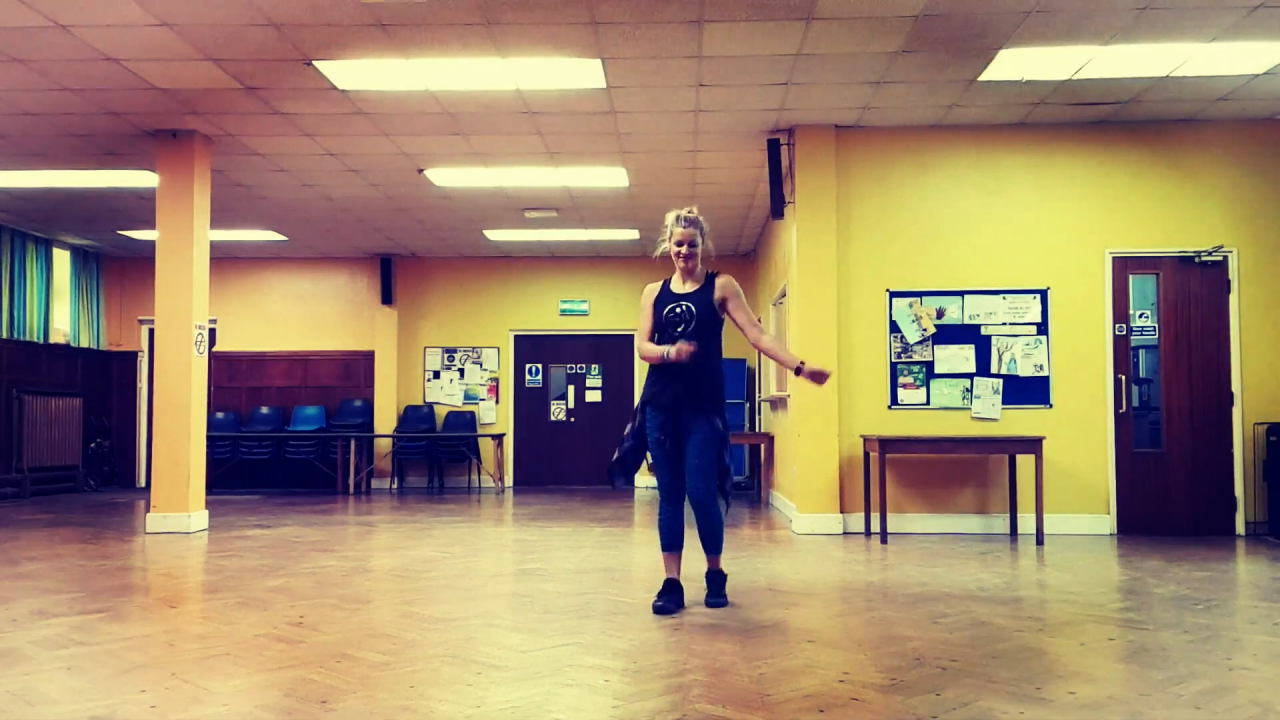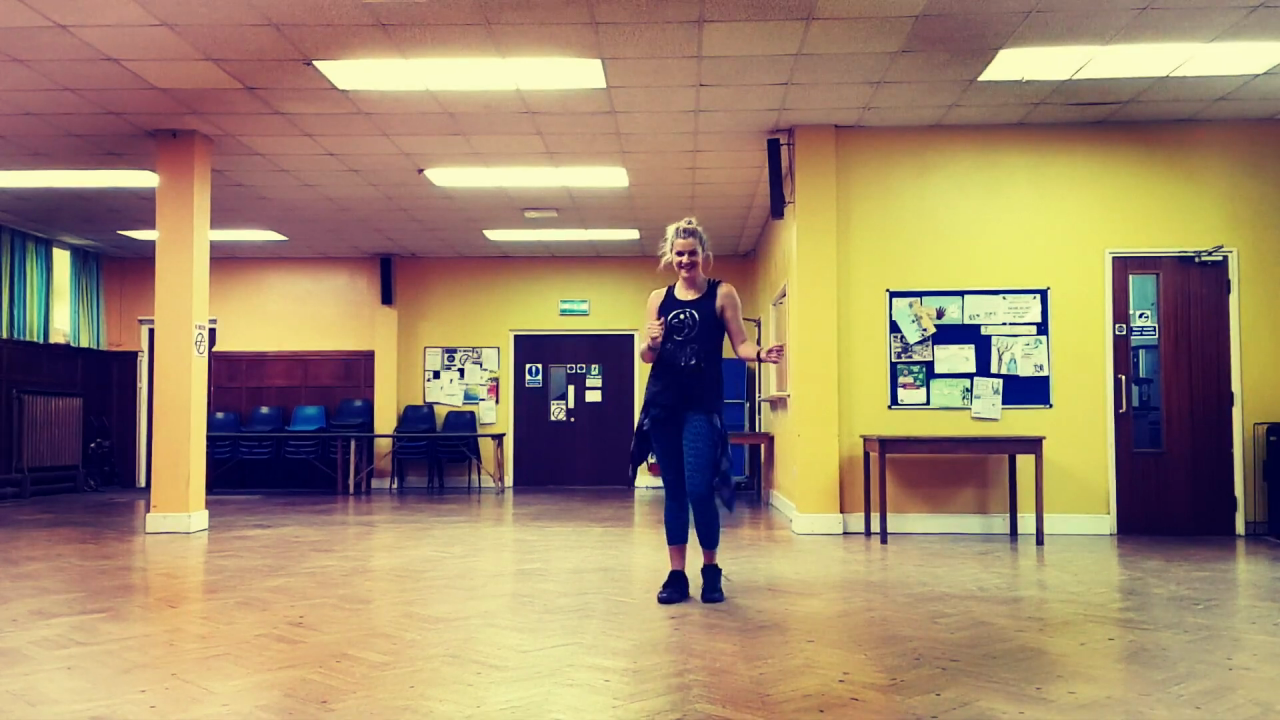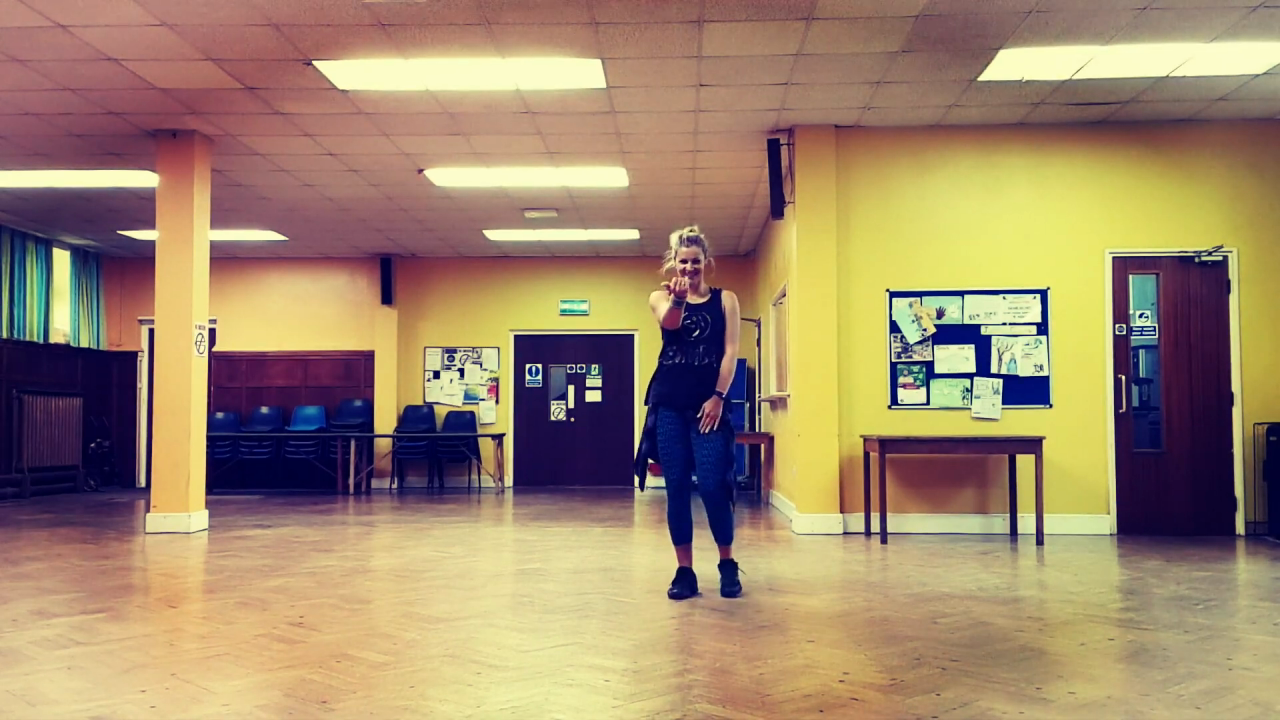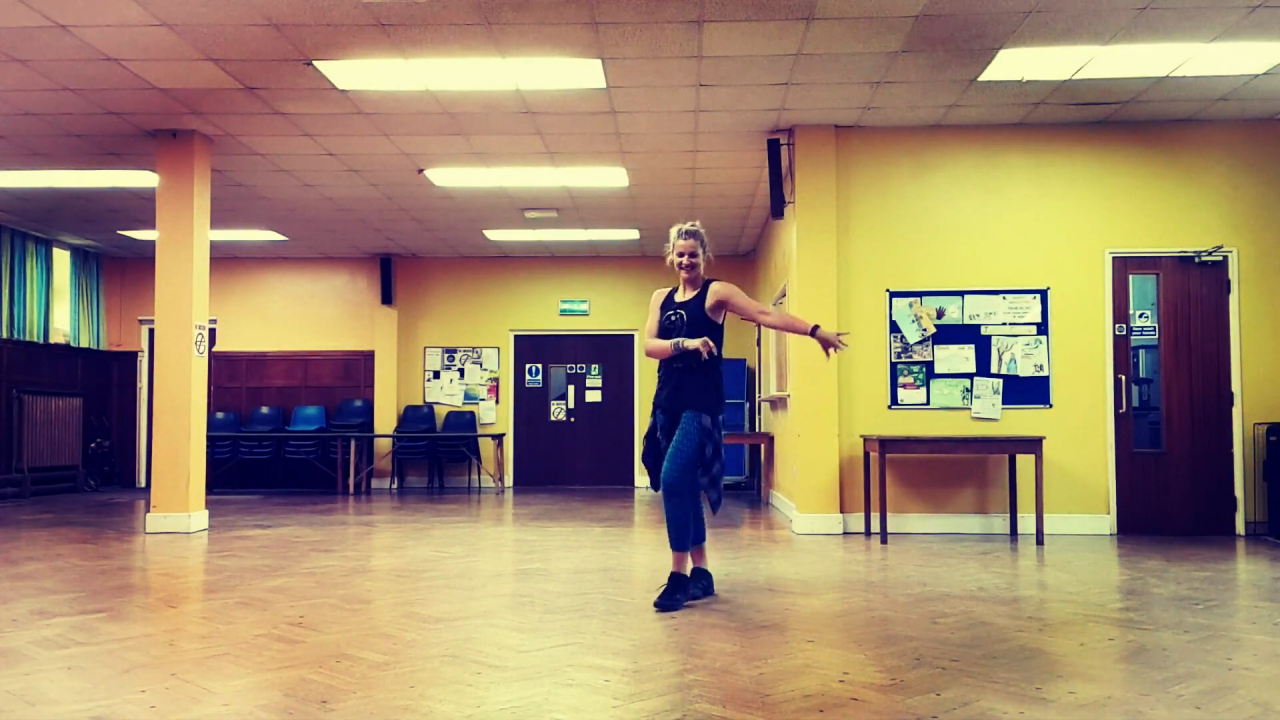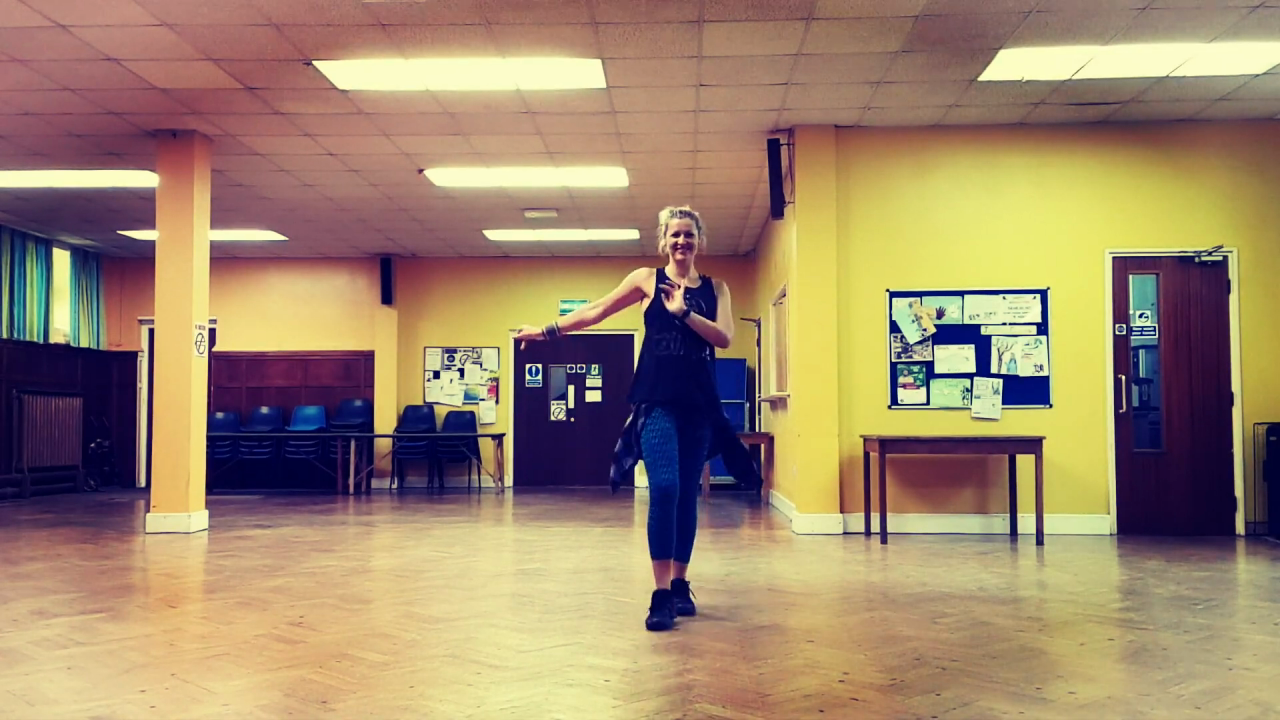
dt=1s
person 1, frame 1
left shoulder: (722, 286)
right shoulder: (654, 291)
left elbow: (756, 335)
right elbow: (642, 348)
left wrist: (798, 366)
right wrist: (668, 352)
left hip: (704, 404)
right hip: (659, 403)
left knee: (701, 493)
right knee: (669, 493)
left ankle: (715, 572)
right ankle: (671, 583)
person 1, frame 2
left shoulder: (722, 294)
right shoulder: (658, 298)
left elbow: (739, 343)
right elbow: (646, 356)
left wrist: (760, 354)
right wrist: (651, 342)
left hip: (702, 403)
right hip: (661, 402)
left knee: (699, 488)
right knee: (673, 488)
left ankle: (711, 568)
right ankle: (676, 574)
person 1, frame 3
left shoulder: (725, 299)
right shoulder: (661, 297)
left elbow: (731, 351)
right elbow: (670, 322)
left wrist: (718, 397)
right wrist: (679, 299)
left hip: (709, 401)
right hip: (669, 401)
left knee: (713, 485)
right knee: (677, 487)
left ankle: (727, 563)
right ankle: (684, 570)
person 1, frame 4
left shoulder: (717, 292)
right shoulder: (661, 297)
left elbow: (765, 314)
right elbow: (649, 345)
left wrist: (815, 330)
right wrist: (685, 343)
left hip: (701, 403)
right hip: (667, 404)
left knee: (673, 479)
right knee: (683, 485)
left ankle: (679, 576)
right ankle: (700, 573)
person 1, frame 5
left shoulder: (715, 288)
right shoulder: (646, 279)
left elbow: (724, 338)
right elbow: (595, 312)
left wrist: (684, 313)
right wrist: (546, 331)
left hip: (699, 401)
right hip: (656, 398)
left knee: (687, 494)
right knee: (664, 488)
left ankle: (679, 584)
right ankle: (661, 593)
